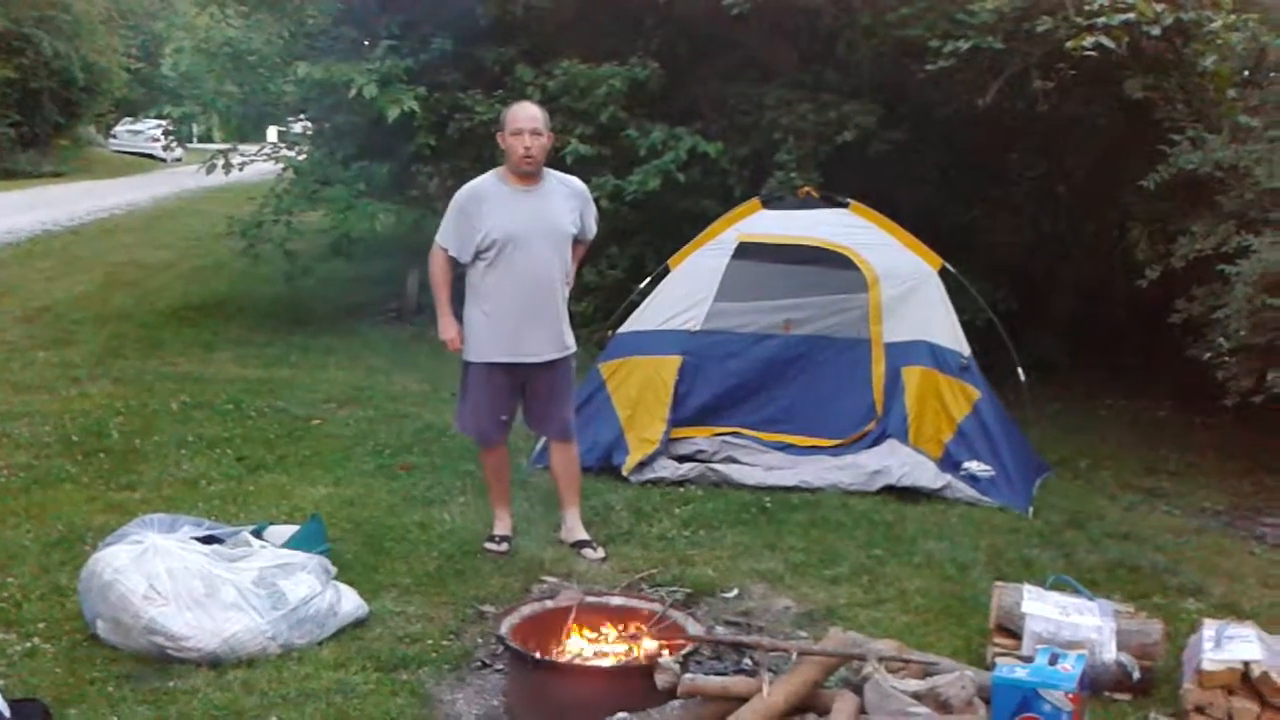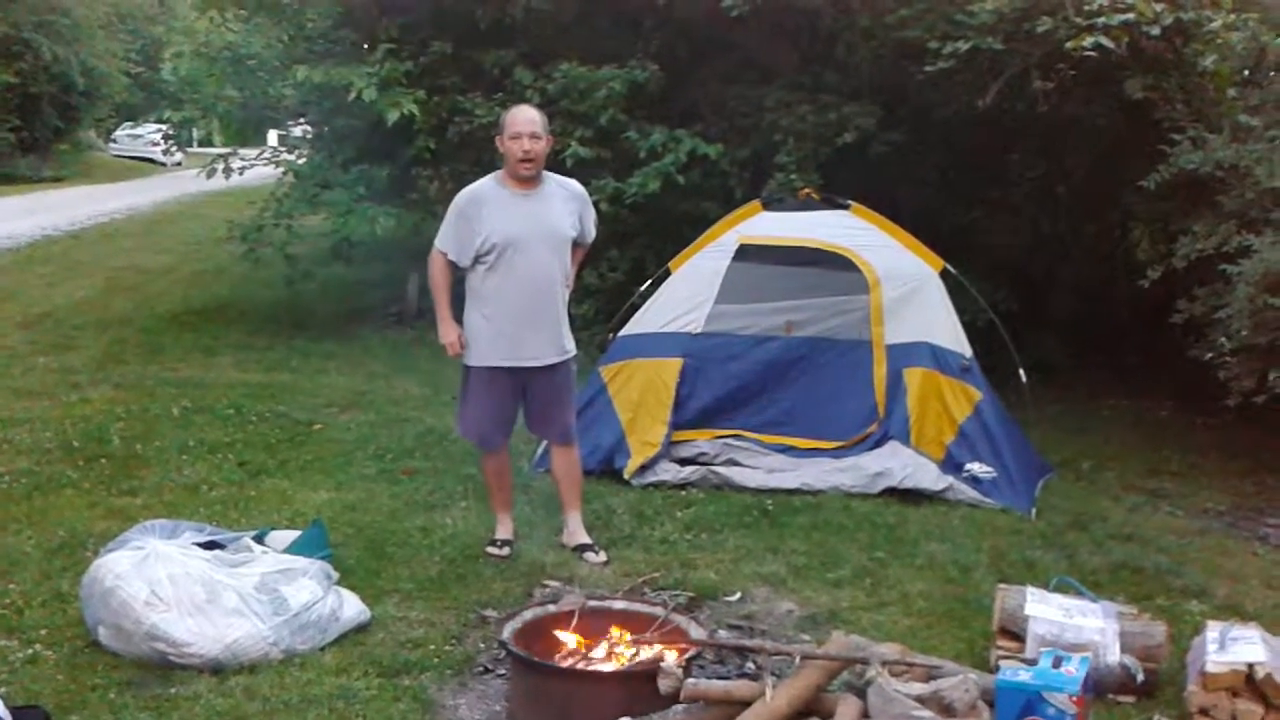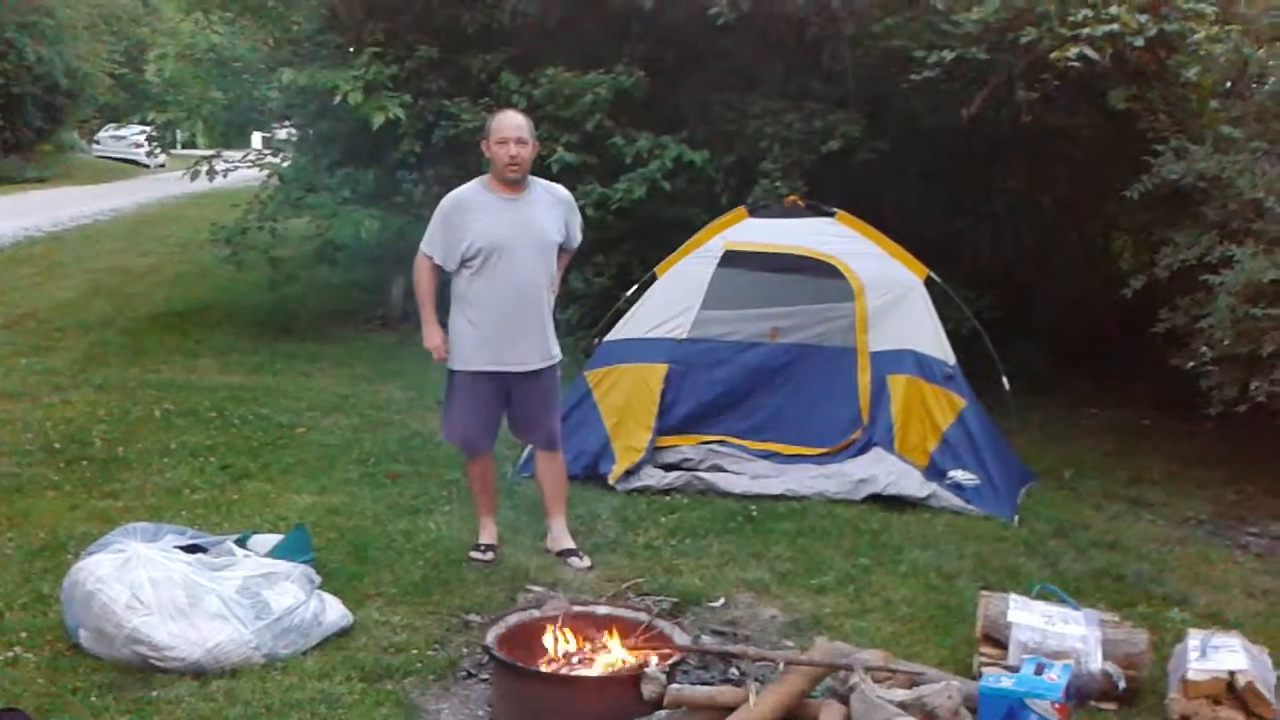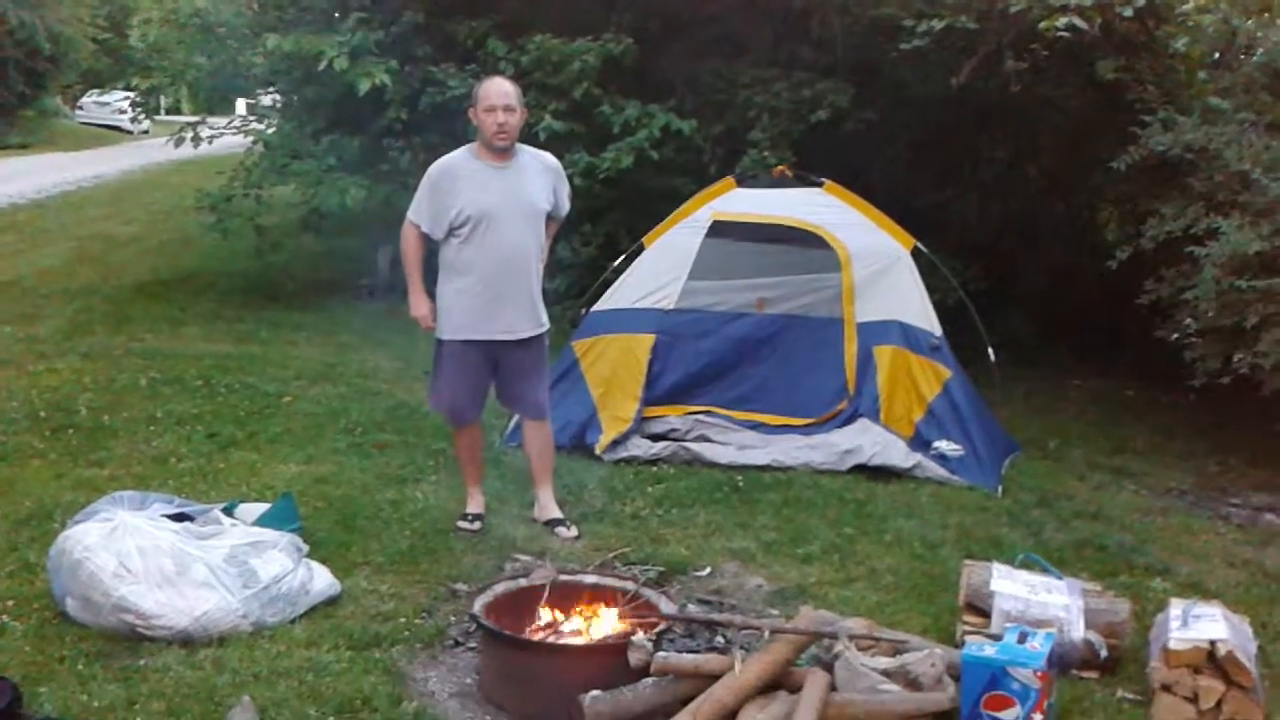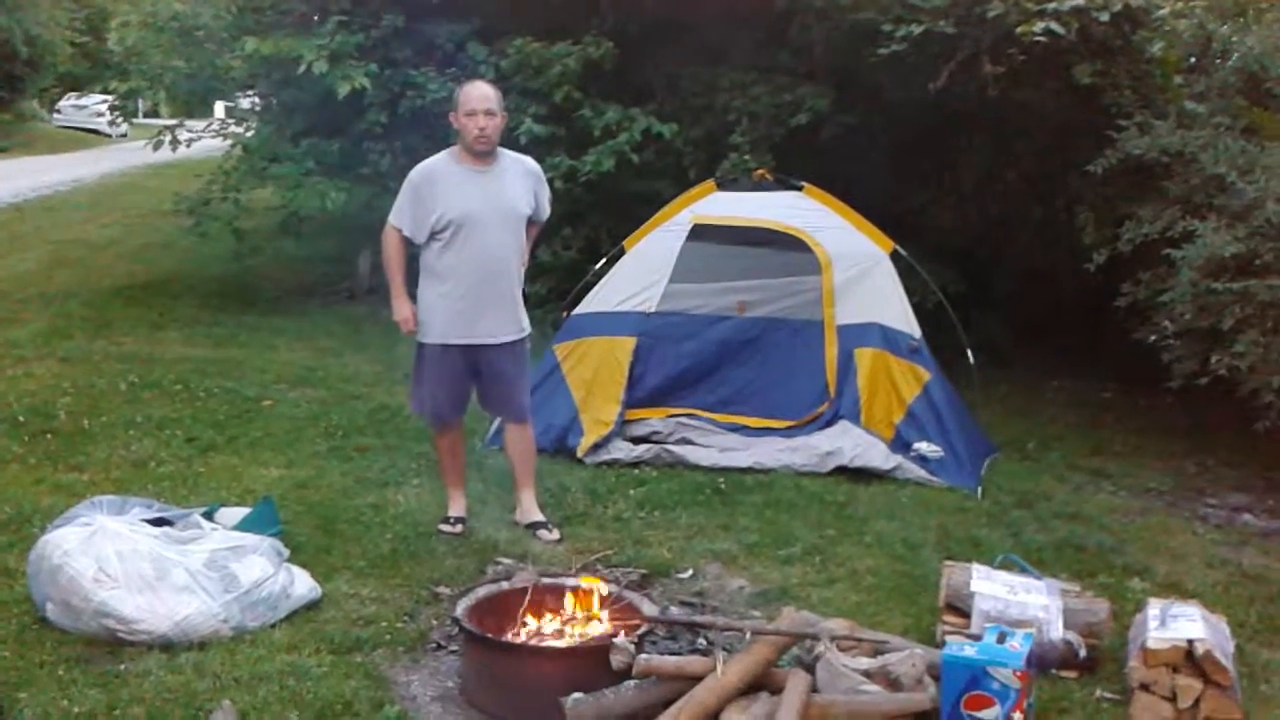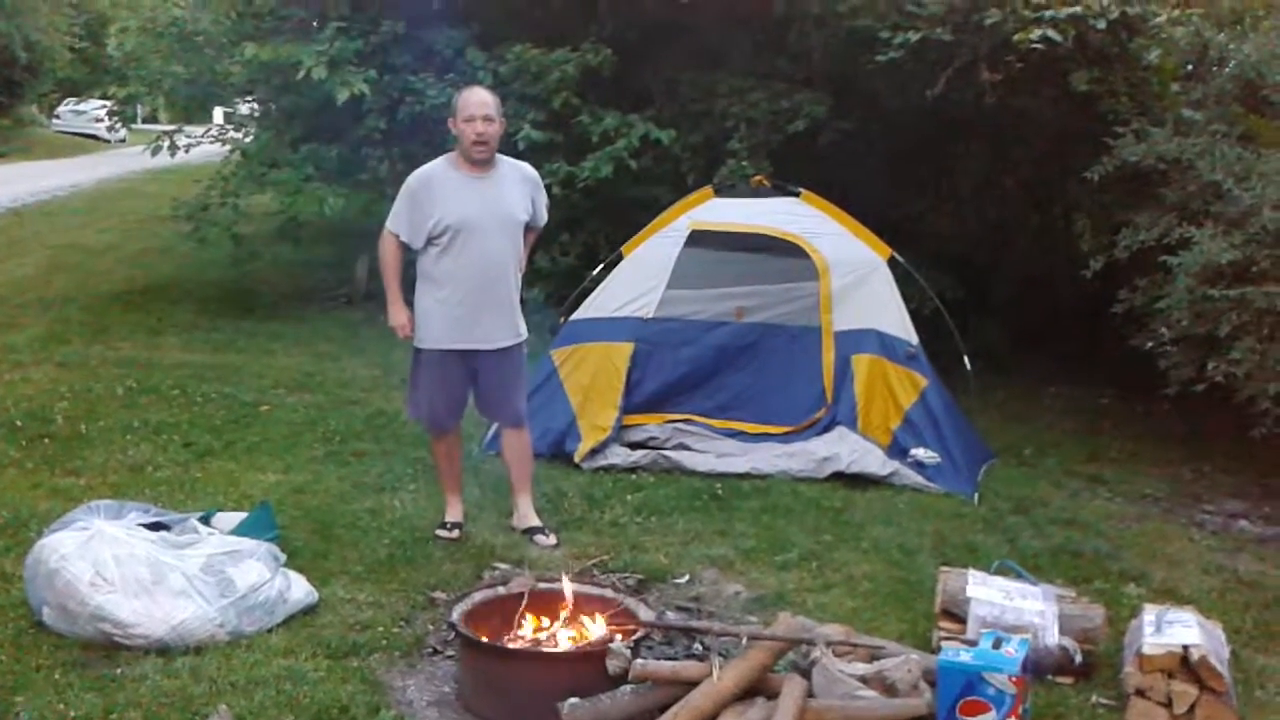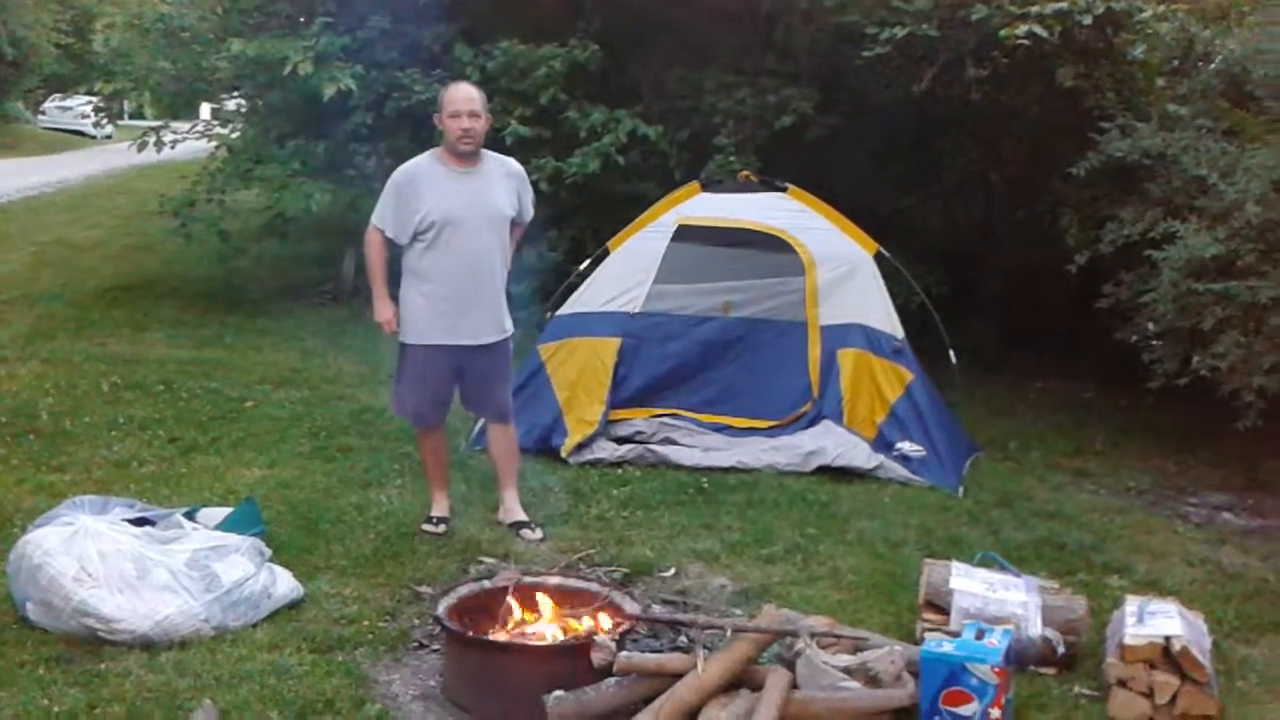
dt=0.3s
person 1, frame 1
left shoulder: (573, 191)
right shoulder: (475, 195)
right elbow: (441, 255)
right wrist: (445, 317)
left hip: (553, 342)
right hip: (490, 345)
left knee: (562, 432)
right knee: (491, 436)
left ankle: (572, 523)
right ankle: (501, 520)
person 1, frame 2
left shoulder: (571, 194)
right shoulder: (474, 199)
right elbow: (440, 259)
right wrist: (445, 321)
left hip: (553, 346)
right hip: (490, 349)
left knee: (563, 435)
right knee: (492, 440)
left ankle: (574, 526)
right ankle: (503, 524)
person 1, frame 3
left shoulder: (557, 199)
right shoulder: (460, 203)
right elbow: (426, 263)
right wrist: (430, 325)
left hip: (538, 351)
right hip: (476, 354)
left knee: (547, 440)
right knee: (476, 444)
left ankle: (558, 532)
right ankle: (487, 528)
person 1, frame 4
left shoulder: (546, 167)
right shoulder: (448, 171)
right elbow: (413, 231)
right wrist: (417, 293)
left hip: (526, 319)
right hip: (463, 323)
left knee: (536, 409)
right knee: (464, 413)
left ankle: (545, 501)
right ankle: (474, 498)
person 1, frame 5
left shoulder: (526, 172)
right shoulder: (428, 176)
right elbow: (394, 235)
right wrist: (399, 298)
left hip: (507, 324)
right hip: (444, 327)
left knee: (517, 413)
right knee: (446, 418)
left ankle: (527, 505)
right ankle: (456, 501)
person 1, frame 6
left shoulder: (524, 178)
right shoulder: (426, 181)
right elbow: (391, 240)
right wrist: (395, 303)
left hip: (504, 329)
right hip: (442, 332)
left knee: (514, 418)
right knee: (442, 423)
left ankle: (524, 510)
right ankle: (453, 506)
person 1, frame 7
left shoulder: (510, 173)
right shoulder: (412, 176)
right elbow: (376, 235)
right wrist: (381, 299)
left hip: (490, 324)
right hip: (427, 327)
left knee: (500, 413)
right knee: (428, 418)
left ankle: (510, 504)
right ankle: (439, 501)
